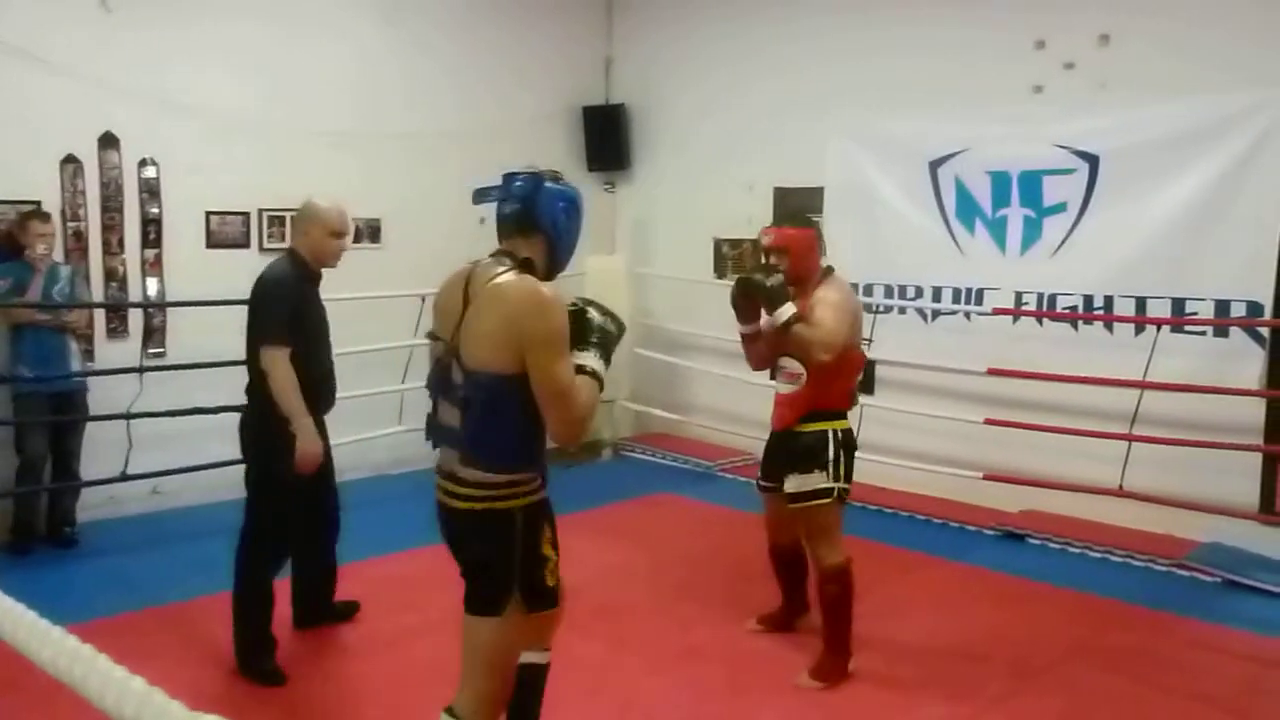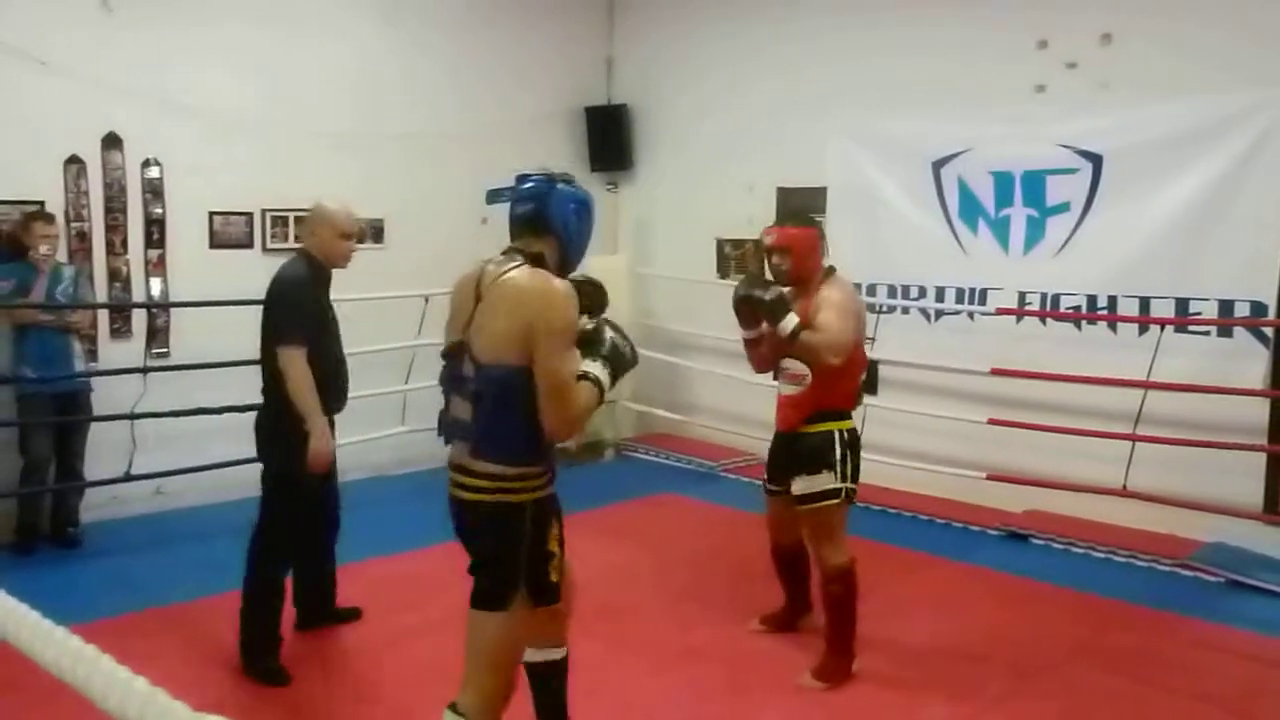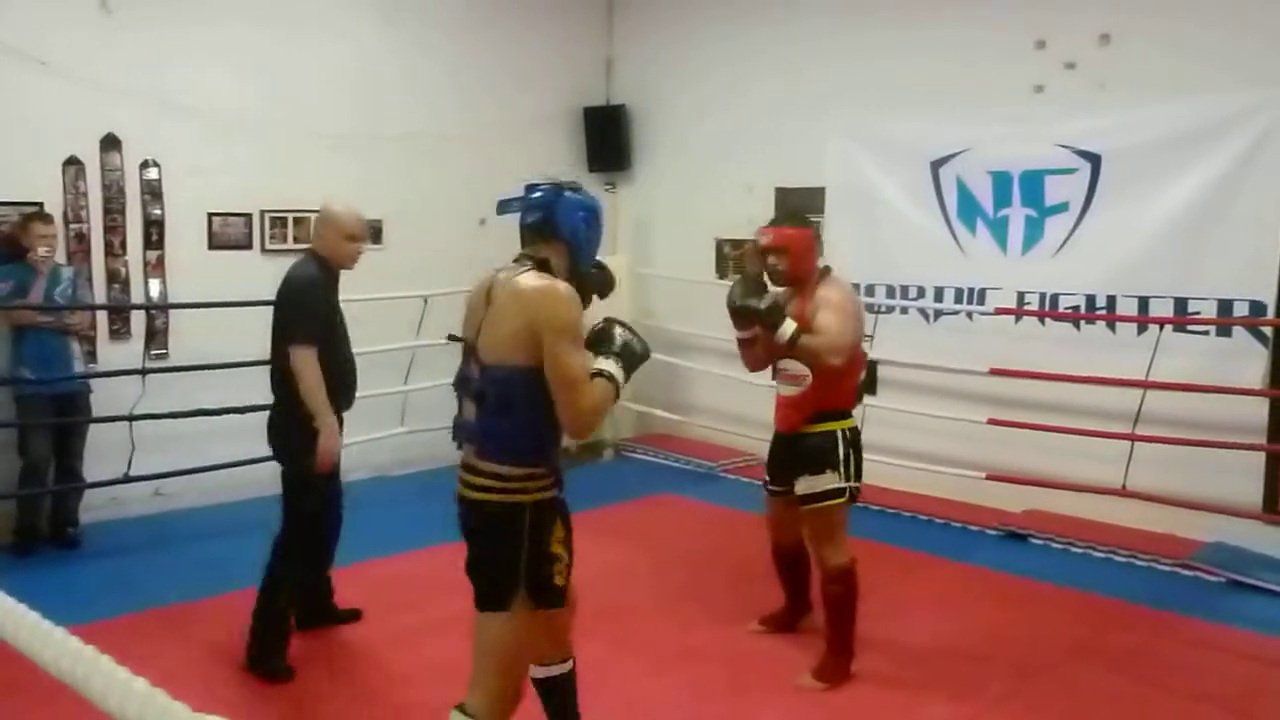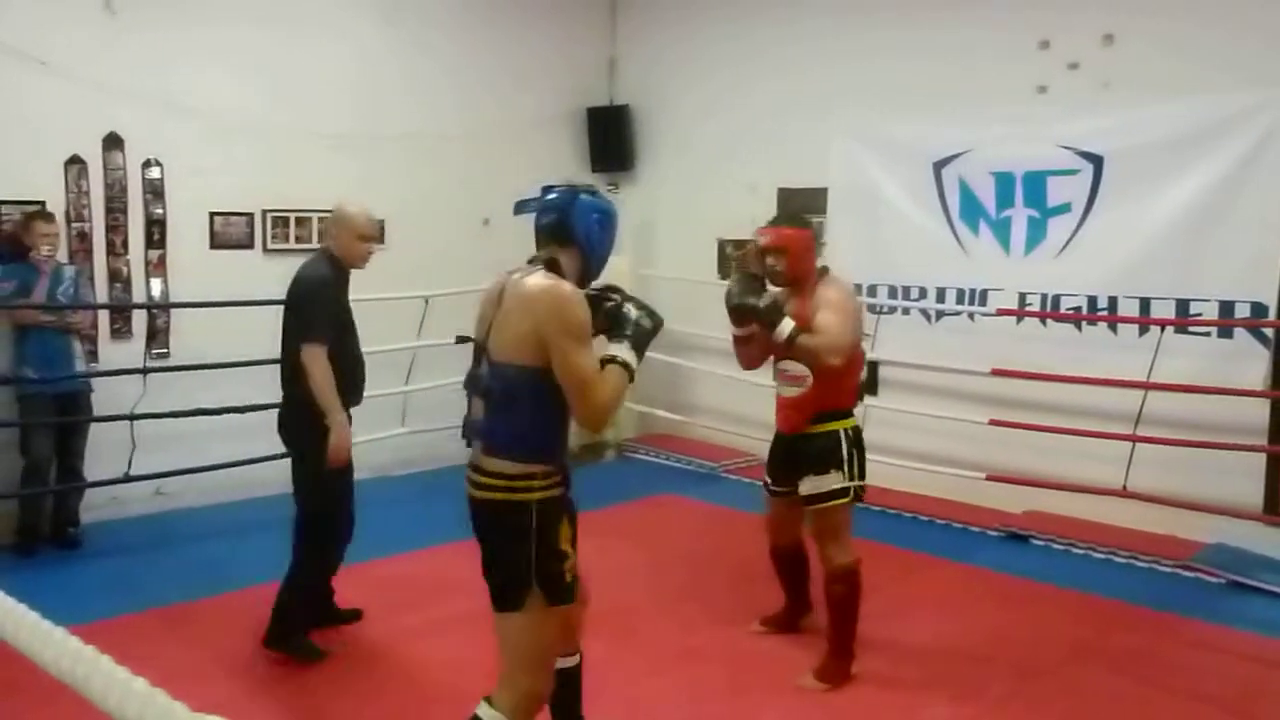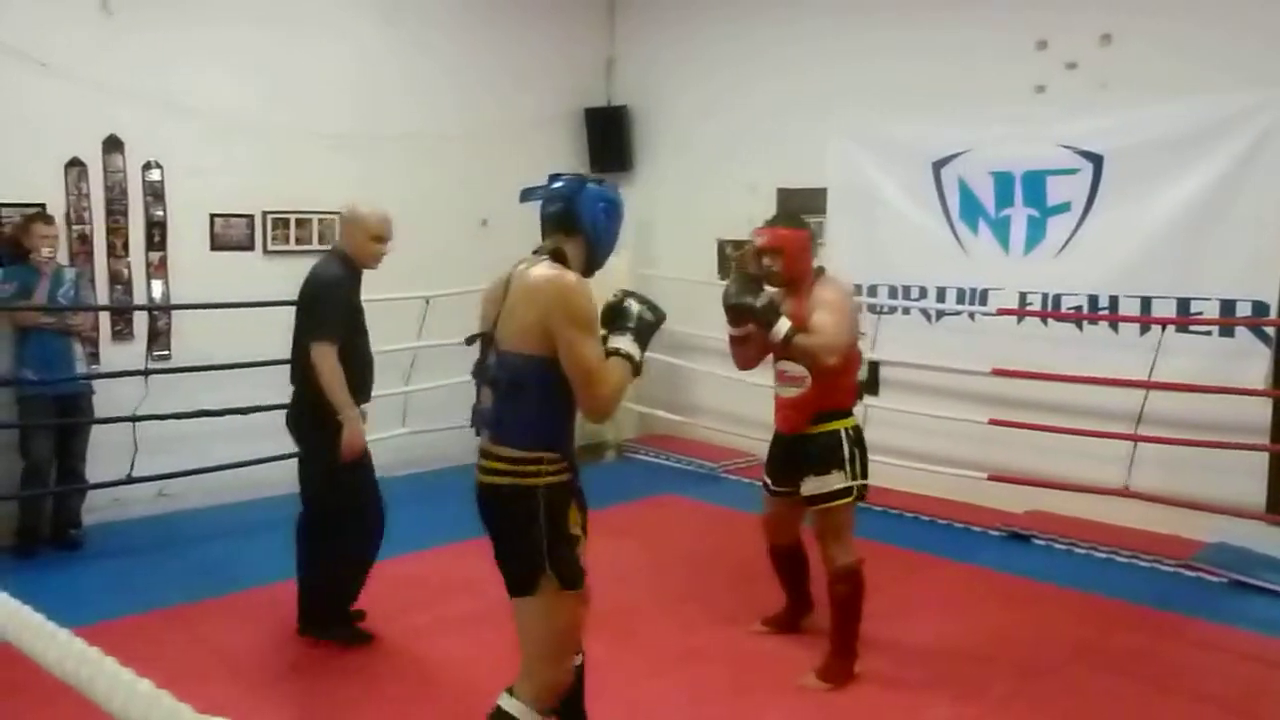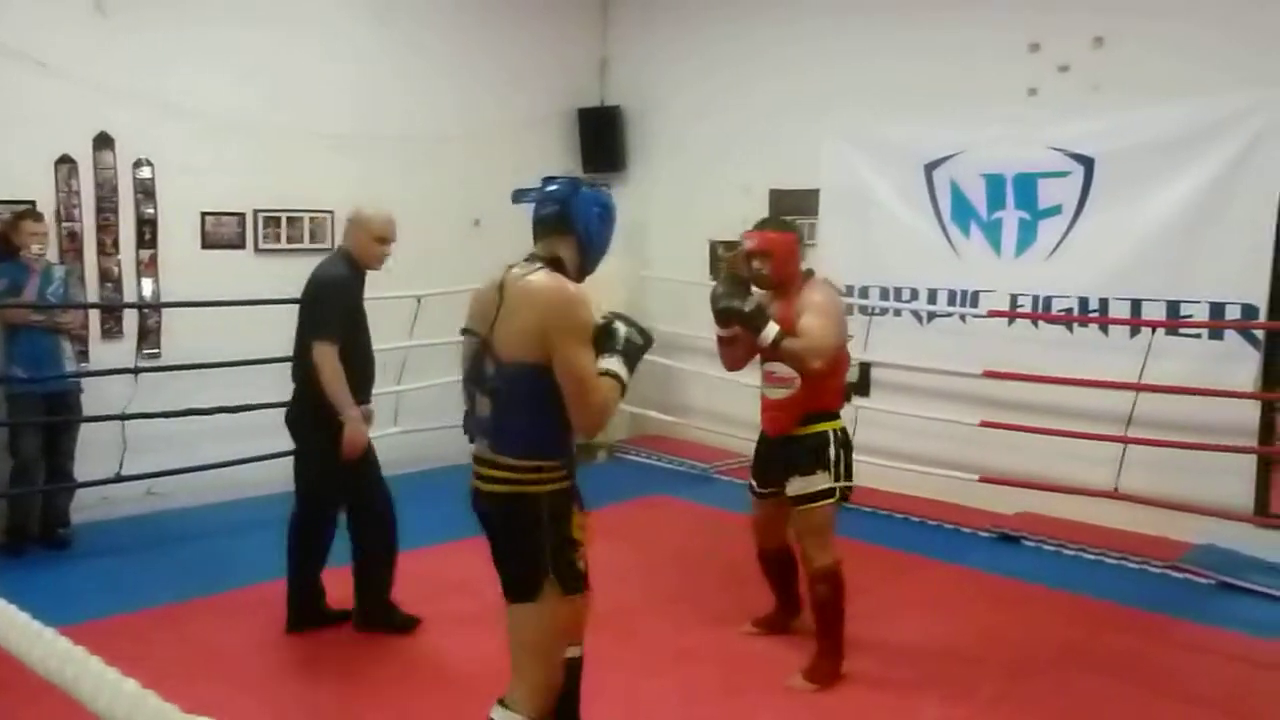
dt=0.1s
person 1, frame 1
left shoulder: (455, 286)
right shoulder: (537, 300)
right elbow: (567, 427)
right wrist: (593, 350)
left hip: (459, 489)
right hip: (502, 503)
left knee: (541, 610)
person 1, frame 2
left shoulder: (470, 284)
right shoulder: (549, 293)
right elbow: (560, 422)
right wrist: (602, 363)
left hip: (470, 484)
right hip: (512, 497)
left knee: (550, 607)
person 1, frame 3
left shoulder: (489, 289)
right shoulder: (551, 296)
right elbow: (578, 420)
right wrist: (616, 357)
left hip: (484, 487)
right hip: (517, 500)
left knee: (554, 620)
person 1, frame 4
left shoulder: (504, 291)
right shoulder: (559, 297)
right elbow: (593, 413)
right wrist: (627, 341)
left hip: (494, 487)
right hip: (524, 498)
left knee: (566, 612)
person 1, frame 5
left shoulder: (504, 286)
right shoulder: (565, 288)
right elbow: (598, 403)
right wrist: (629, 335)
left hip: (499, 475)
right hip: (535, 486)
left knee: (569, 618)
right knee: (548, 674)
person 1, frame 6
left shoulder: (490, 290)
right shoulder: (563, 297)
right elbow: (589, 419)
right wrist: (619, 355)
left hip: (494, 480)
right hip: (534, 492)
left knee: (570, 610)
person 2, frame 1
left shoulder: (834, 296)
right shoulder: (789, 296)
left elbow: (823, 350)
right elbow: (760, 361)
left wrist: (779, 309)
right wrist: (748, 317)
left hip: (821, 435)
right hip: (786, 431)
left knee: (823, 542)
right knee: (778, 528)
left ankle: (836, 655)
right ankle: (792, 607)
person 2, frame 2
left shoulder: (837, 296)
right shoulder: (791, 298)
left elbow: (832, 354)
right elbow: (762, 363)
left wrist: (783, 317)
right wrist: (751, 322)
left hip: (826, 435)
right hip: (790, 432)
left knee: (827, 543)
right knee: (780, 528)
left ankle: (840, 655)
right ankle: (795, 608)
person 2, frame 3
left shoulder: (835, 296)
right shoulder: (783, 298)
left elbow: (833, 355)
right elbow: (756, 362)
left wrist: (779, 324)
right wrist: (746, 322)
left hip: (828, 436)
right hip: (790, 433)
left knee: (829, 545)
right knee: (781, 529)
left ankle: (839, 655)
right ankle: (795, 608)
person 2, frame 4
left shoulder: (834, 296)
right shoulder: (782, 298)
left elbow: (832, 355)
right elbow: (750, 360)
left wrist: (777, 323)
right wrist: (743, 320)
left hip: (829, 436)
right hip: (790, 433)
left knee: (833, 544)
right knee: (780, 529)
left ankle: (840, 656)
right ankle: (796, 608)
person 2, frame 5
left shoulder: (830, 296)
right shoulder: (778, 298)
left elbow: (828, 355)
right elbow: (746, 360)
left wrist: (773, 322)
right wrist: (739, 319)
left hip: (830, 436)
right hip: (789, 434)
left knee: (835, 546)
right knee: (777, 528)
left ankle: (842, 656)
right ankle: (798, 608)
person 2, frame 6
left shoulder: (818, 298)
right shoulder: (766, 301)
left elbow: (815, 358)
right elbow: (733, 362)
left wrist: (761, 327)
right wrist: (728, 320)
left hip: (816, 437)
right hip: (775, 435)
left knee: (816, 547)
right knee: (766, 530)
left ankle: (829, 656)
right ankle: (788, 610)
person 3, frame 1
left shoulder: (304, 279)
right shoulder: (280, 282)
right elbow: (274, 360)
right wrist: (303, 429)
left hip: (303, 426)
right hip: (277, 430)
left knee: (320, 518)
right knee: (267, 536)
left ankle: (315, 604)
right ankle: (253, 649)
person 3, frame 2
left shoulder: (313, 279)
right shoulder: (295, 282)
right elbow: (290, 360)
right wrist: (317, 428)
left hip: (311, 425)
right hip: (291, 430)
left knee: (320, 519)
right knee: (279, 535)
left ankle: (316, 606)
right ankle: (258, 647)
person 3, frame 3
left shoulder: (317, 278)
right shoulder: (307, 282)
right elbow: (302, 359)
right wrist: (327, 426)
left hip: (309, 422)
right hip: (305, 425)
left knee: (317, 521)
right knee: (304, 528)
left ankle: (315, 606)
right ankle: (266, 643)
person 3, frame 4
left shoulder: (327, 277)
right shoulder: (319, 281)
right elbow: (313, 356)
left wrist: (336, 419)
right wrist: (337, 423)
left hip: (316, 417)
right hip: (313, 420)
left knee: (323, 515)
right knee: (329, 520)
left ankle: (316, 605)
right ankle: (287, 626)
person 3, frame 5
left shoulder: (336, 275)
right shoulder: (332, 281)
right elbow: (322, 355)
left wrist: (351, 408)
right wrist: (349, 418)
left hip: (318, 415)
right hip: (326, 419)
left knee: (322, 511)
right knee: (363, 515)
left ankle: (316, 609)
right ankle: (330, 613)
person 3, frame 6
left shoulder: (339, 275)
right shoulder: (335, 281)
right elbow: (324, 354)
left wrist: (355, 407)
right wrist: (351, 418)
left hip: (315, 413)
right hip: (325, 417)
left knee: (315, 510)
right knee: (373, 510)
left ankle: (304, 609)
right ankle: (375, 608)
person 4, frame 1
left shoulder: (69, 273)
left elbow: (82, 319)
left wrist: (38, 316)
right wrist: (38, 272)
left hip: (69, 379)
right hip: (30, 382)
left knee: (68, 458)
right knee: (32, 458)
left ankle: (62, 524)
person 4, frame 2
left shoulder: (72, 274)
left elbow: (84, 320)
left wrist: (43, 317)
right wrist: (42, 273)
left hip: (73, 379)
right hip: (34, 382)
left knee: (72, 458)
right knee: (37, 458)
left ankle: (65, 524)
right ankle: (28, 530)
person 4, frame 3
left shoulder: (71, 275)
left elbow: (83, 321)
left wrist: (42, 318)
right wrist: (47, 289)
left hip: (71, 380)
right hip: (32, 383)
left knee: (71, 459)
right knee: (36, 460)
left ankle: (64, 525)
person 4, frame 4
left shoulder: (73, 274)
left elbow: (85, 320)
left wrist: (44, 317)
right wrist: (51, 290)
left hip: (73, 379)
right hip: (34, 382)
left knee: (72, 459)
right knee: (38, 459)
left ankle: (66, 525)
right ankle: (29, 531)
person 4, frame 5
left shoulder: (73, 276)
left elbow: (87, 323)
left wrist: (43, 319)
right wrist: (52, 295)
left hip: (74, 382)
right hip: (35, 384)
left knee: (73, 461)
right knee: (38, 461)
left ankle: (66, 526)
right ankle: (30, 532)
person 4, frame 6
left shoulder: (62, 274)
left elbow: (76, 322)
left wrist: (34, 318)
left hip: (63, 379)
left knee: (62, 459)
left ankle: (55, 525)
